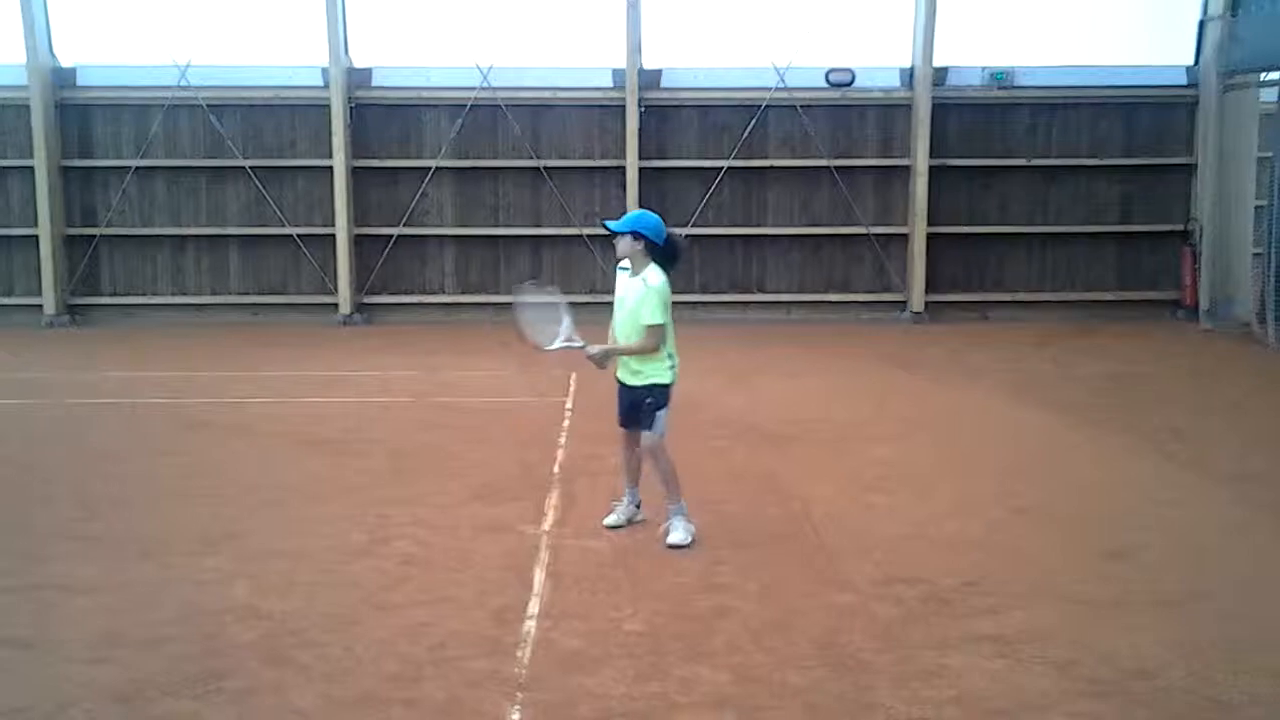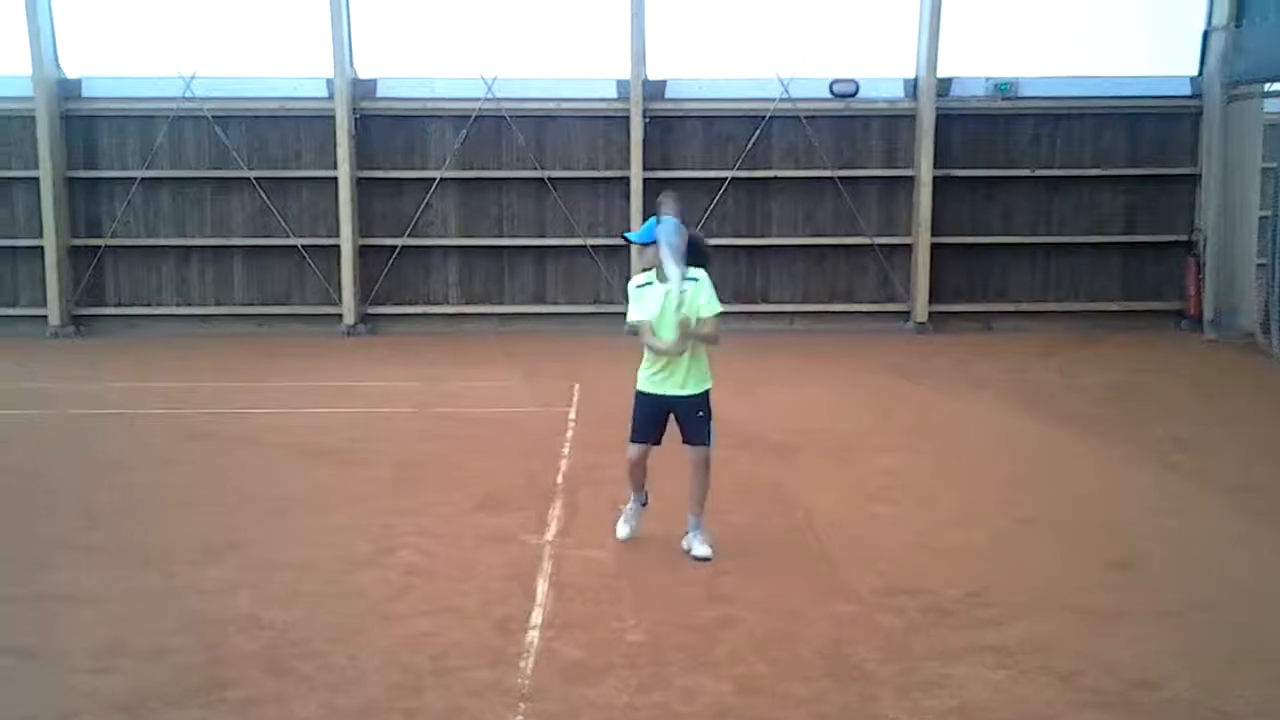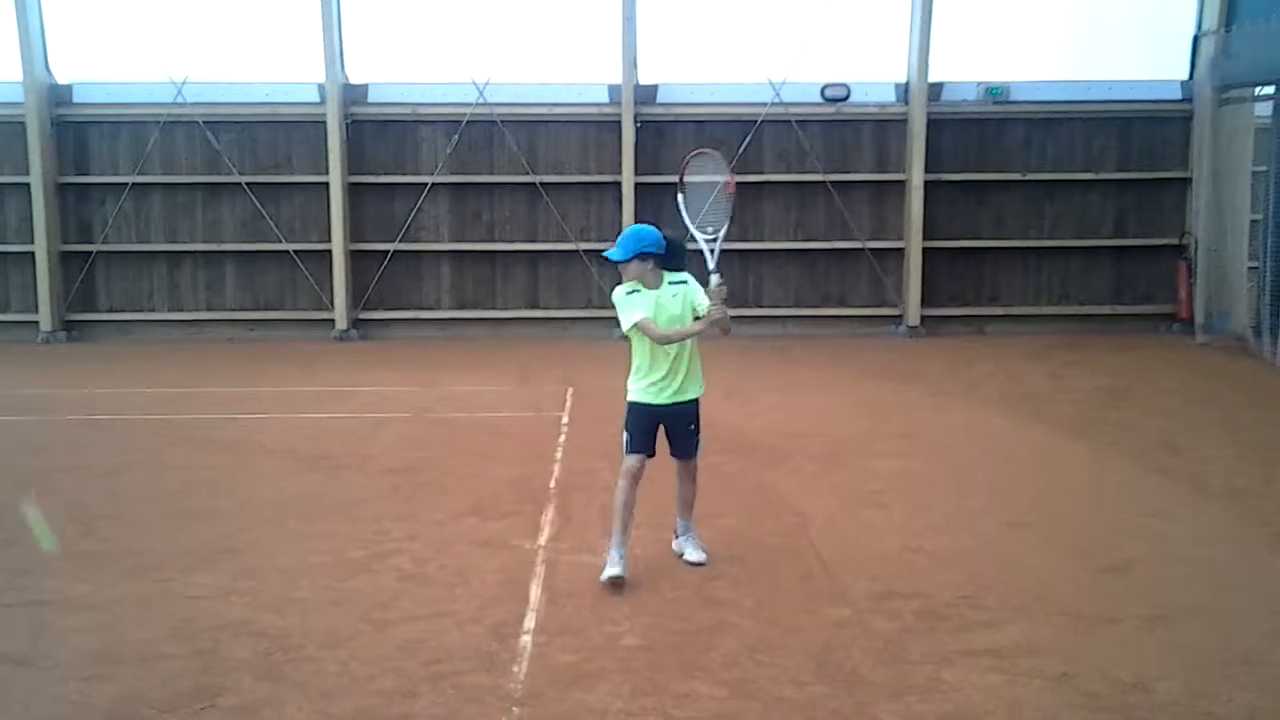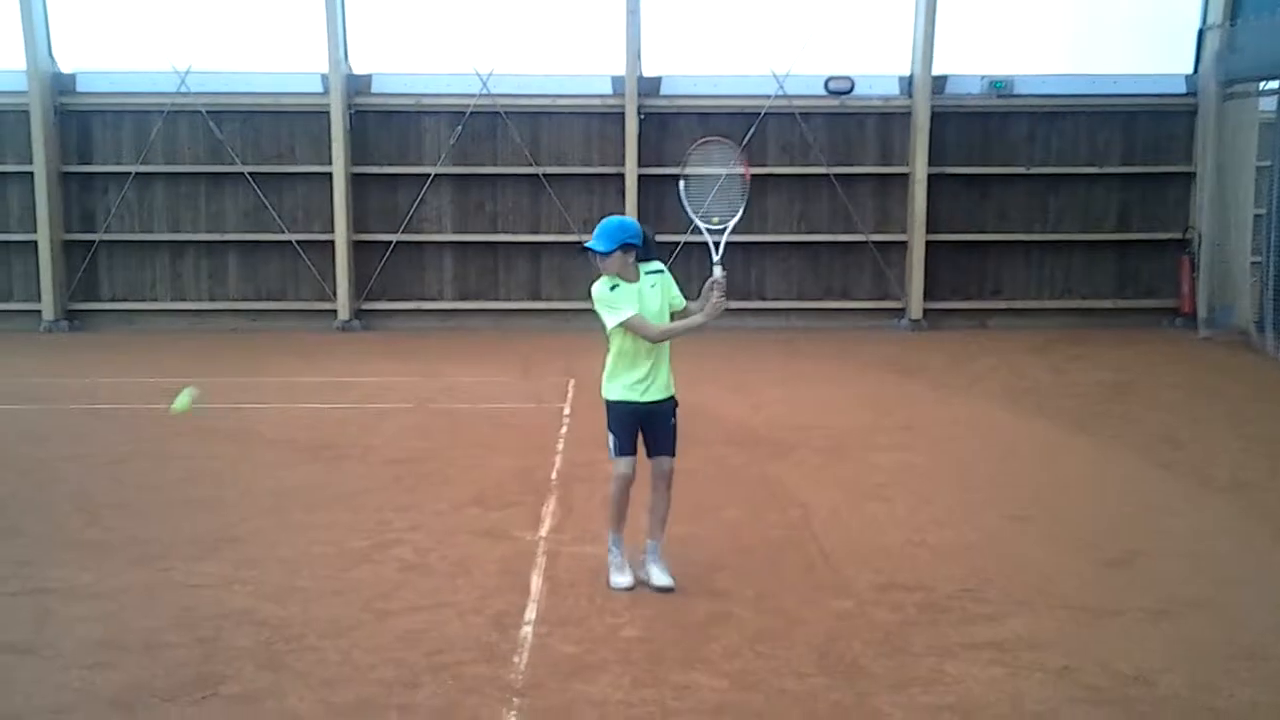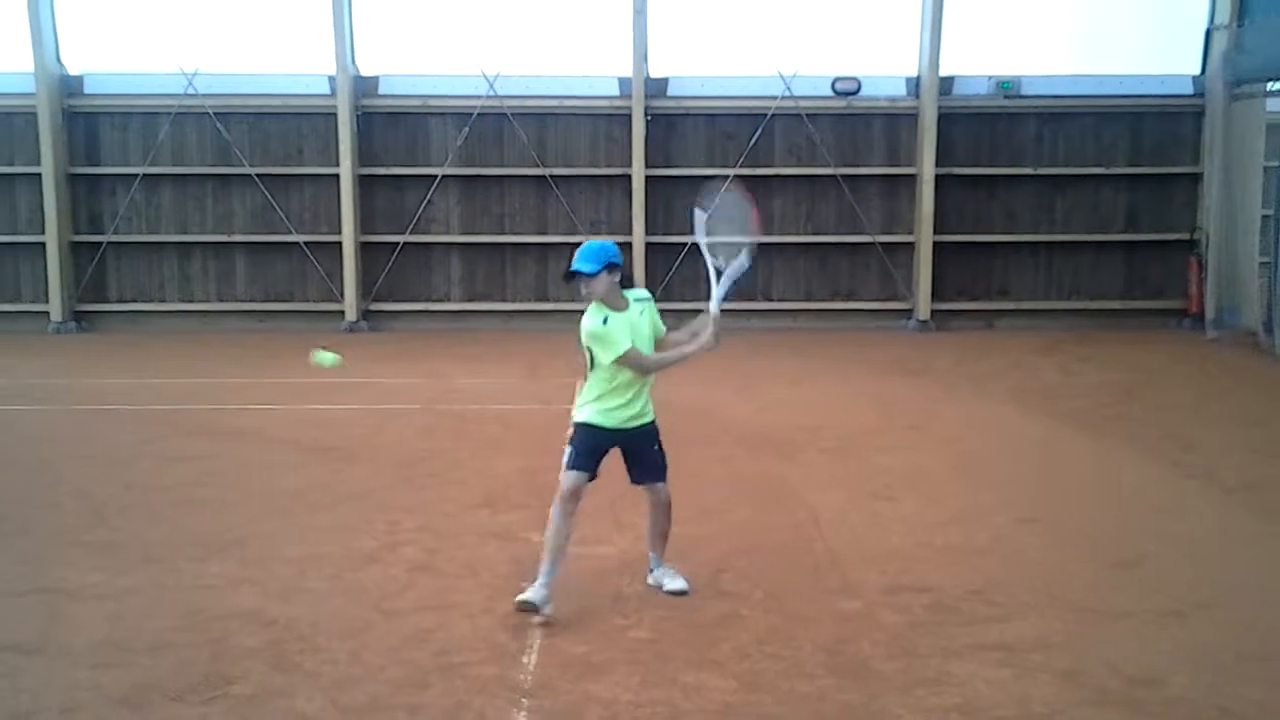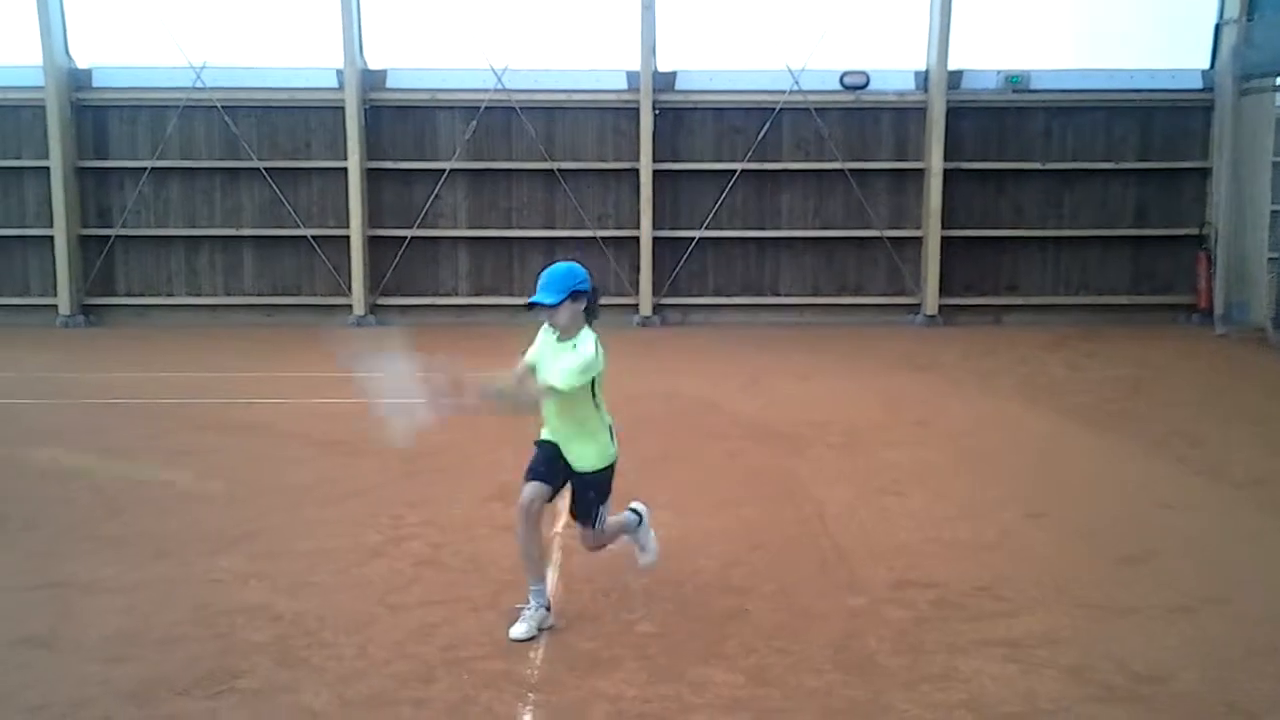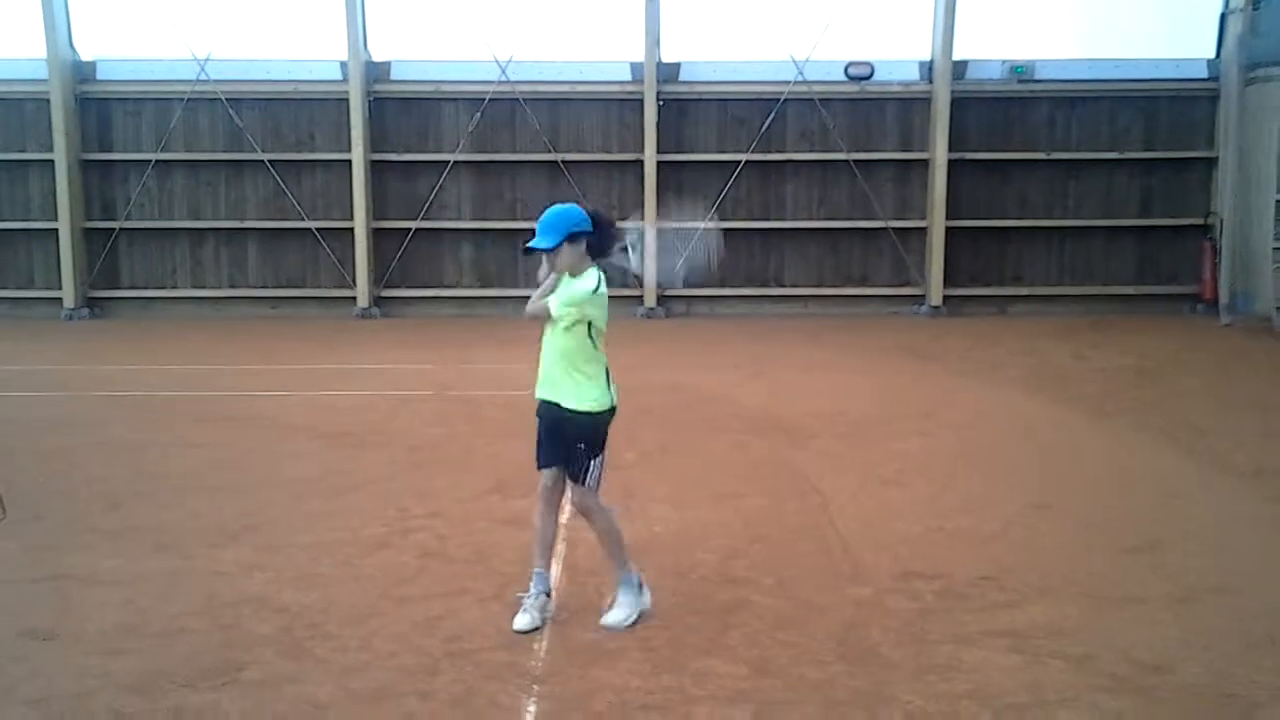
dt=0.3s
person 1, frame 1
left shoulder: (654, 284)
right shoulder: (623, 270)
left elbow: (652, 344)
left wrist: (610, 351)
right wrist: (609, 347)
left hip: (653, 376)
right hip: (628, 374)
left knee: (651, 444)
right knee: (628, 437)
left ankle: (679, 517)
right ankle: (631, 502)
person 1, frame 2
left shoulder: (697, 280)
right shoulder: (638, 286)
left elbow: (714, 335)
right elbow: (646, 339)
left wrist: (691, 336)
right wrist: (669, 349)
left hip: (693, 387)
right hip: (651, 386)
left knee: (700, 457)
right knee: (635, 456)
left ankle: (695, 531)
right ankle: (637, 502)
person 1, frame 3
left shoulder: (685, 284)
right shoulder: (623, 295)
left elbow: (724, 330)
right elbow: (658, 336)
left wrist: (719, 310)
right wrist: (701, 324)
left hip: (683, 395)
right hip: (643, 395)
left knee: (687, 467)
right knee: (631, 469)
left ankle: (684, 533)
right ankle: (616, 554)
person 1, frame 4
left shoulder: (657, 273)
right shoulder: (602, 291)
left elbow: (683, 315)
right elbow: (651, 334)
left wrist: (707, 297)
right wrist: (703, 317)
left hip: (660, 393)
right hip: (622, 394)
left knee: (663, 470)
right knee: (624, 472)
left ankle: (653, 558)
right ankle: (616, 550)
person 1, frame 5
left shoulder: (642, 300)
right shoulder: (594, 325)
left elbow: (660, 344)
right elbow: (646, 365)
left wrist: (697, 329)
right wrist: (697, 347)
left hip: (638, 418)
right hip: (595, 417)
left knee: (660, 496)
right knee: (568, 491)
left ankle: (658, 566)
right ankle: (542, 586)
person 1, frame 6
left shoulder: (588, 352)
right shoulder: (549, 333)
left elbow: (537, 396)
right elbow: (521, 378)
left wrist: (493, 394)
right wrist: (504, 389)
left hip: (592, 452)
right hip: (556, 441)
left knee: (592, 539)
right knee: (528, 507)
left ankle: (633, 520)
right ankle: (538, 606)
person 1, frame 7
left shoulder: (587, 289)
right shoulder: (569, 278)
left elbow: (534, 311)
right elbow: (546, 314)
left wrist: (549, 280)
right wrist: (549, 278)
left hip: (587, 407)
right hip: (554, 400)
left knee: (584, 501)
right knee: (547, 490)
left ankle: (633, 587)
right ankle: (539, 592)
